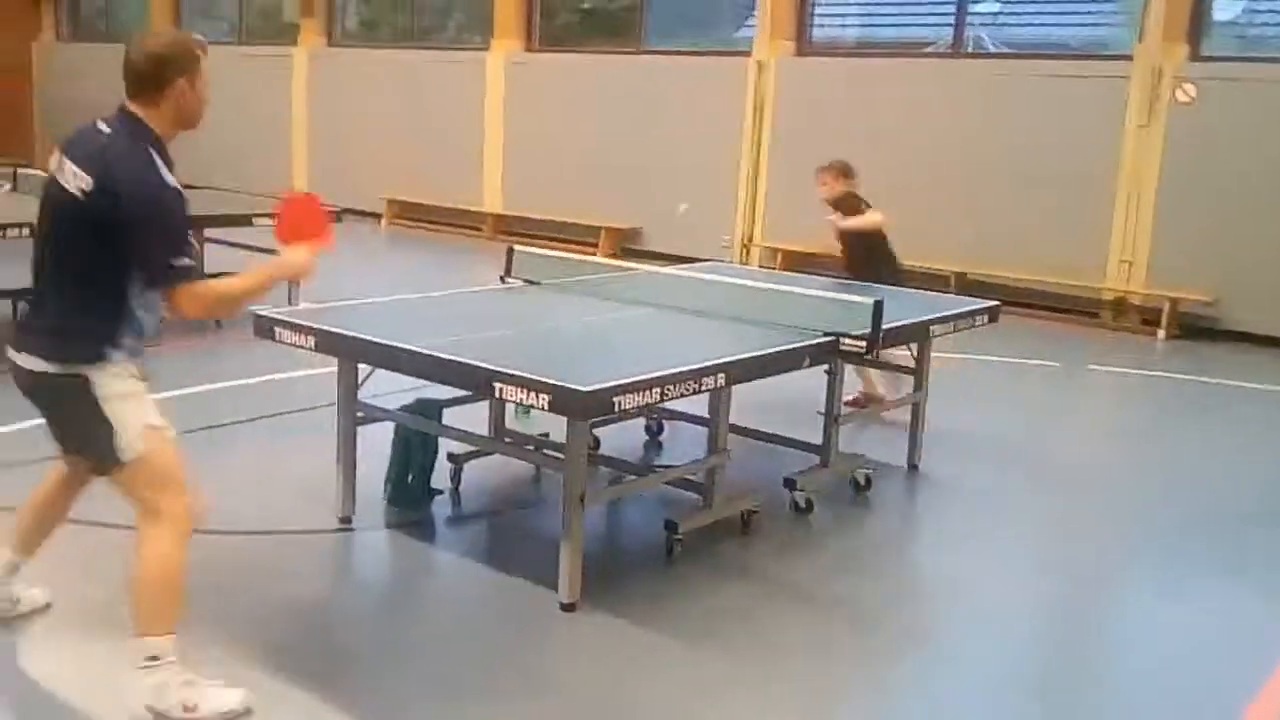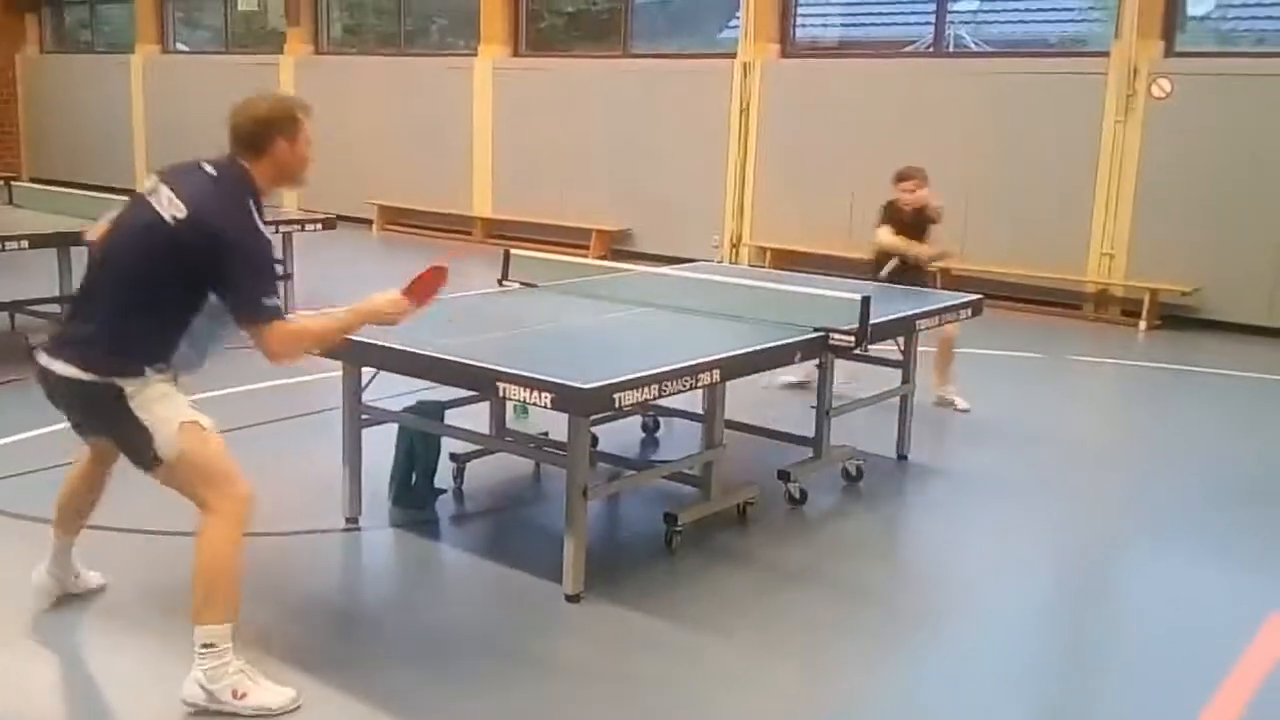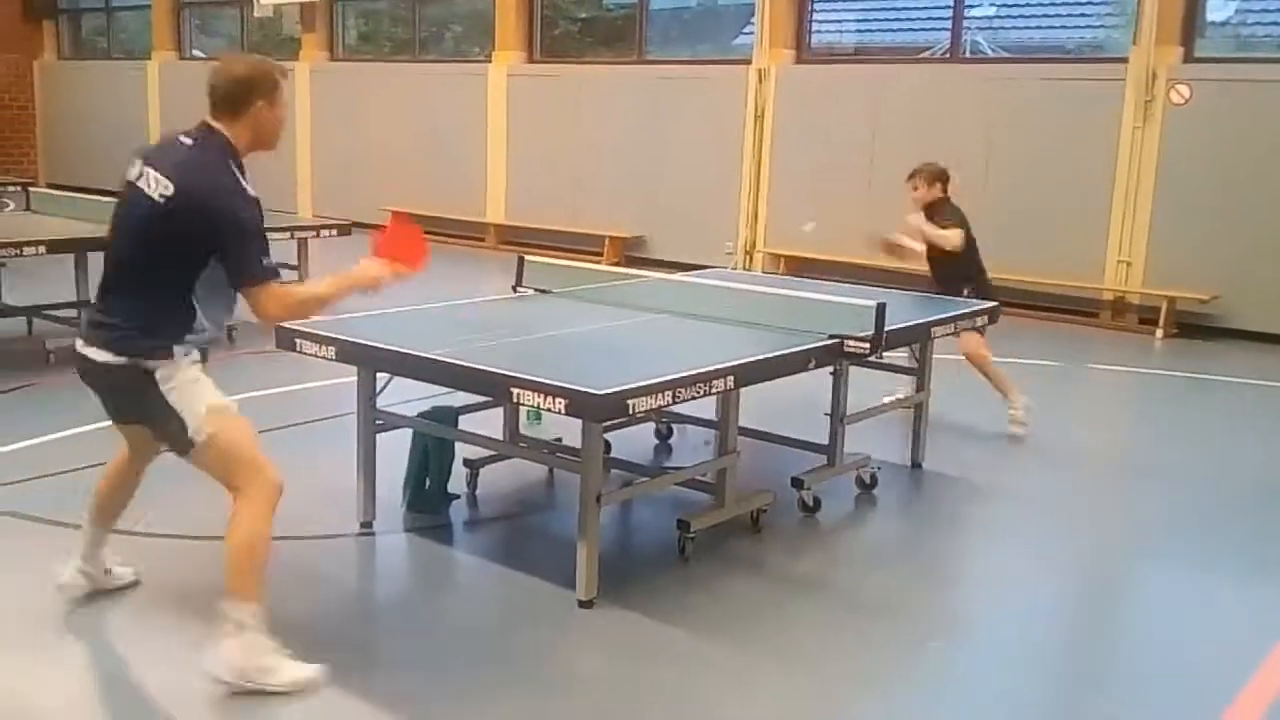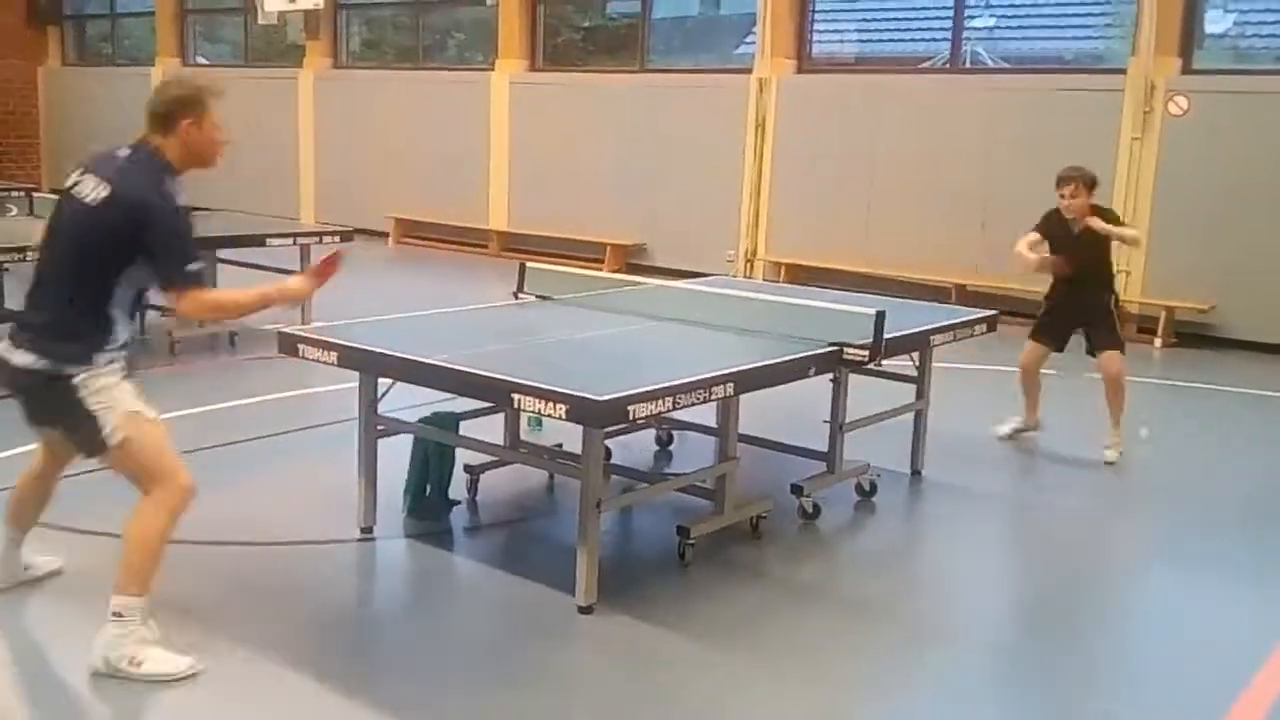
dt=1s
person 1, frame 1
left shoulder: (87, 141)
right shoulder: (150, 184)
right elbow: (191, 305)
left wrist: (156, 259)
right wrist: (275, 269)
right hip: (87, 366)
left knee: (80, 467)
right knee: (172, 506)
person 1, frame 2
left shoulder: (178, 178)
right shoulder: (238, 228)
left elbow: (100, 239)
right elbow: (279, 345)
right wrist: (368, 312)
left hip: (64, 359)
right hip: (121, 378)
left knee: (102, 454)
right knee: (227, 498)
left ankle: (59, 570)
right ankle: (216, 670)
person 1, frame 3
left shoulder: (164, 155)
right shoulder: (225, 193)
left elbow: (134, 239)
right elbow: (271, 305)
right wrist: (355, 279)
left hip: (108, 345)
right hip: (151, 361)
left knee: (138, 450)
right knee: (259, 483)
left ankle: (90, 567)
right ankle: (241, 648)
person 1, frame 4
left shoulder: (103, 167)
right shoulder: (155, 203)
right elbow: (198, 307)
left wrist: (124, 287)
right wrist: (279, 292)
right hip: (72, 366)
left knee: (56, 452)
right knee: (169, 484)
right ankle: (121, 637)
person 2, frame 1
left shoulder: (853, 204)
right shoulder: (843, 206)
left elbow: (878, 220)
left wrist: (844, 224)
left hip: (881, 279)
right hip: (863, 278)
right ankle: (871, 390)
person 2, frame 2
left shoulder: (925, 211)
right shoulder: (889, 211)
left elbow: (936, 212)
right elbow: (882, 239)
left wrist: (928, 203)
right wrist: (915, 249)
left hip: (913, 283)
right hip: (883, 281)
left knee: (948, 335)
left ankle: (943, 390)
person 2, frame 3
left shoulder: (947, 213)
right shoulder: (939, 212)
left elbow: (953, 243)
left wrist: (921, 226)
right wrist: (911, 246)
left hip: (968, 292)
right hip: (949, 292)
left knee: (971, 350)
left ankle: (1015, 402)
person 2, frame 4
left shoulder: (1106, 217)
right shoulder: (1053, 219)
left elbow: (1135, 238)
right elbow: (1023, 244)
left wrist: (1102, 227)
right wrist: (1031, 258)
left hip: (1100, 304)
right hip: (1061, 301)
left knee: (1113, 370)
right knee: (1028, 363)
left ankle: (1115, 436)
right ankle: (1030, 417)
